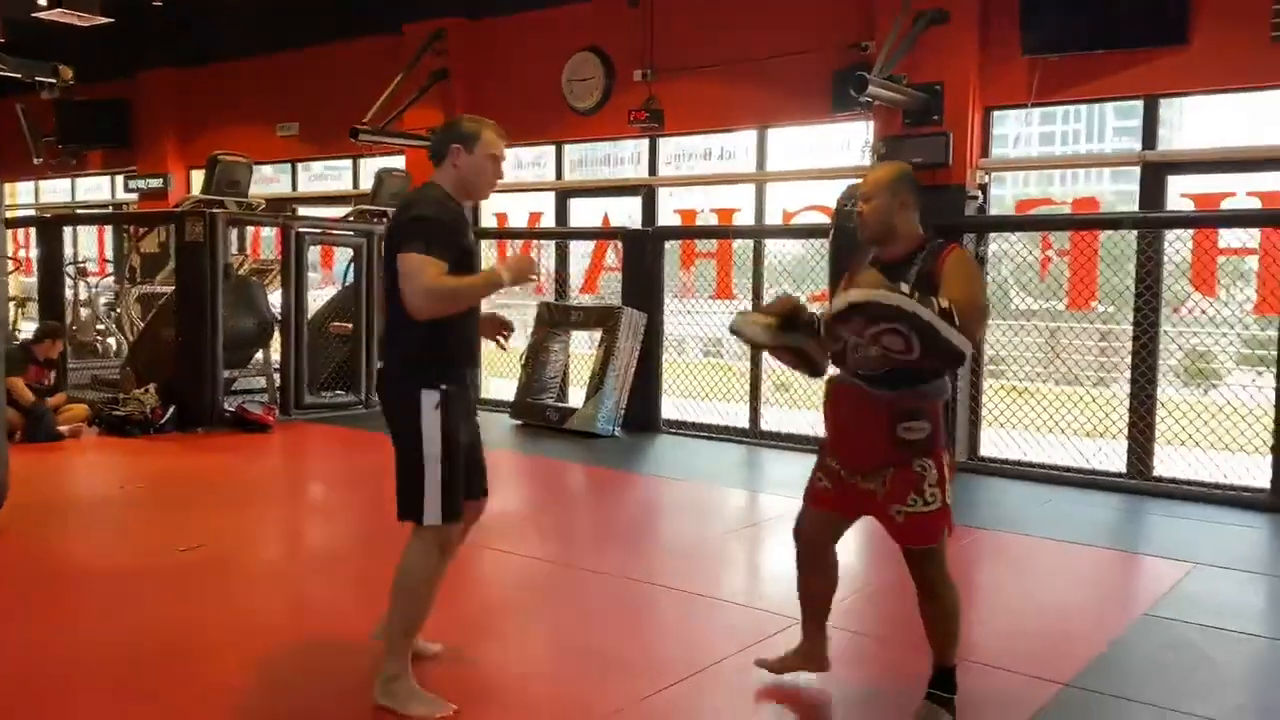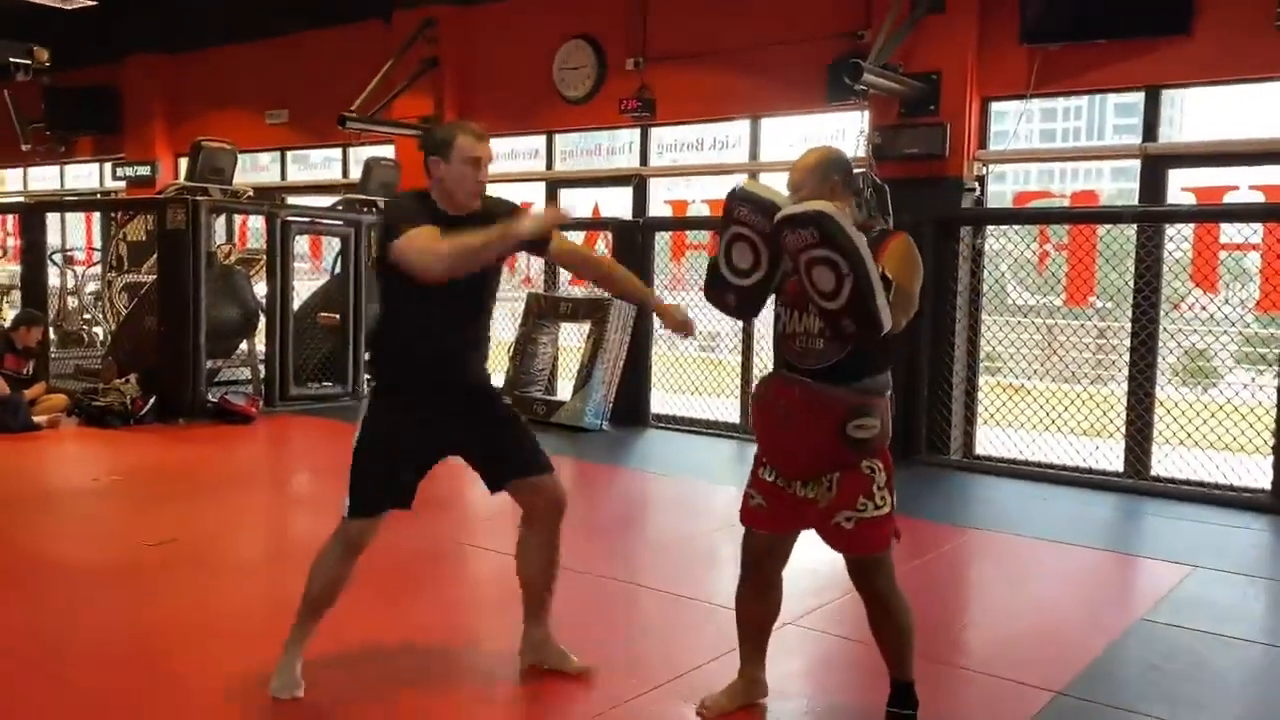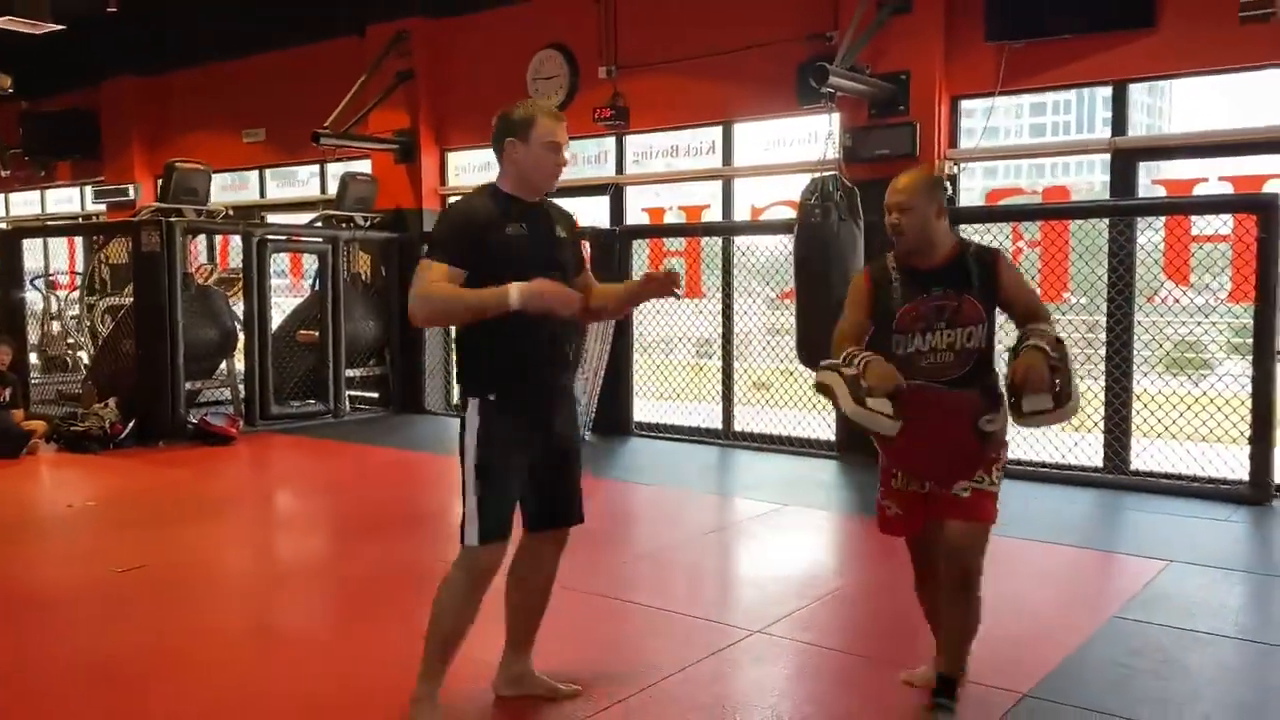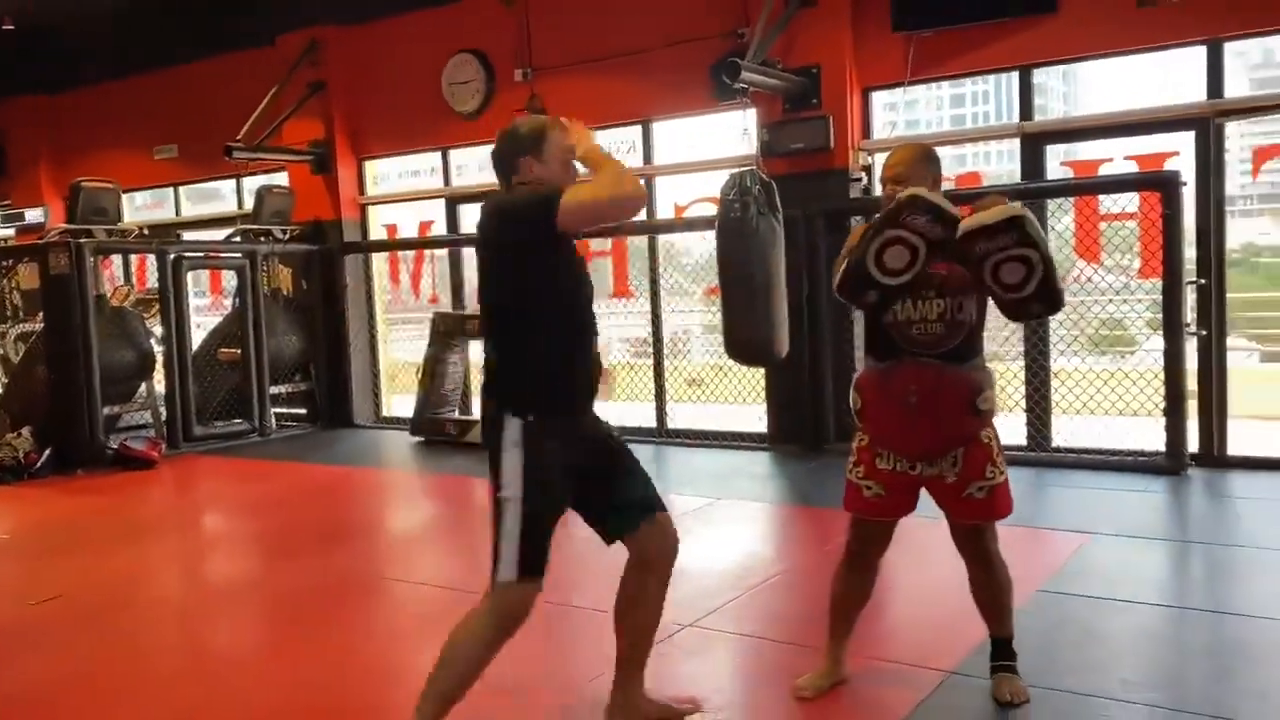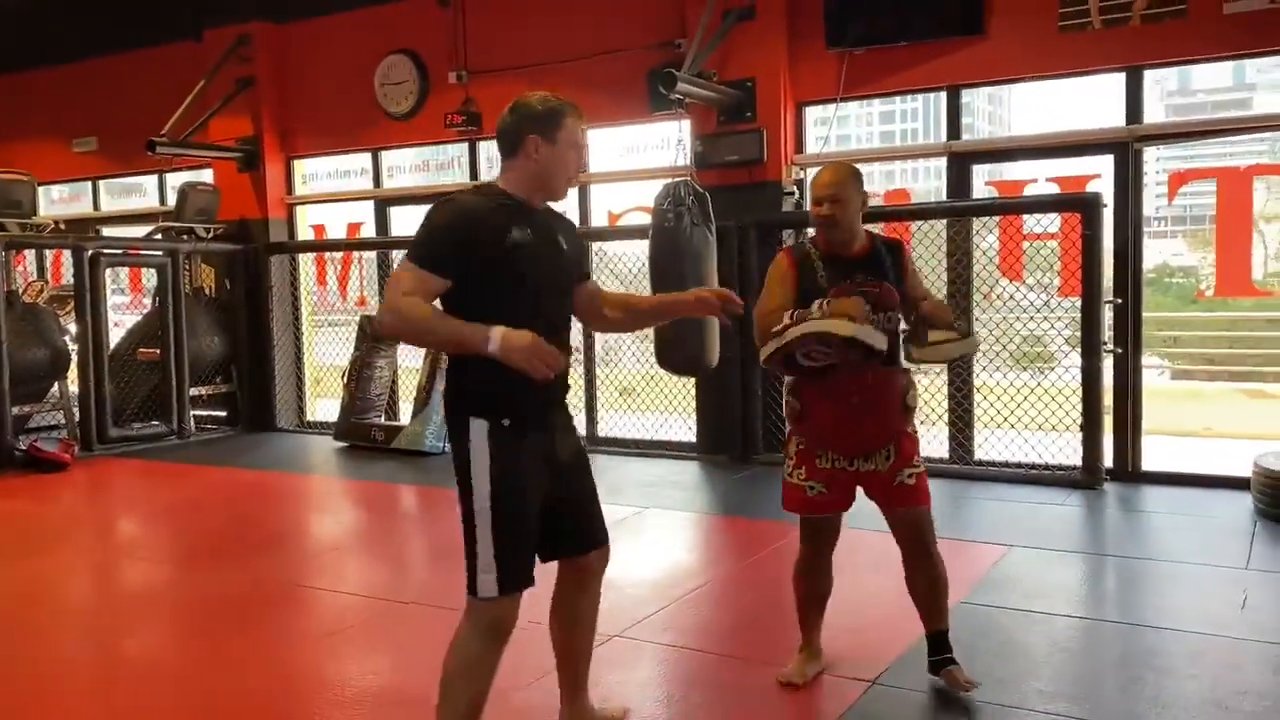
dt=1s
person 1, frame 1
left shoulder: (439, 212)
right shoulder: (431, 212)
right elbow: (422, 298)
left wrist: (476, 320)
right wrist: (503, 274)
left hip: (437, 385)
right hip: (425, 389)
left knee: (466, 508)
right knee: (435, 532)
left ankle: (401, 637)
person 1, frame 2
left shoulder: (497, 215)
right shoulder: (405, 215)
left elbow: (579, 258)
right elbow: (436, 262)
left wrist: (655, 304)
right wrist: (523, 230)
left hip: (470, 391)
right hip: (404, 398)
left knee: (547, 498)
right knee: (357, 531)
left ankle: (537, 639)
right ankle: (295, 648)
person 1, frame 3
left shoulder: (559, 222)
right shoulder: (469, 216)
left elbow: (588, 301)
right elbow: (423, 306)
left wrist: (642, 289)
right wrist: (516, 295)
left hip: (555, 402)
right hip: (496, 406)
left knee: (549, 535)
right knee: (480, 554)
left ankle: (514, 669)
person 1, frame 4
left shoulder: (536, 220)
right shoulder: (520, 209)
right elbow: (627, 195)
left wrist: (582, 365)
right wrist: (590, 147)
left hip: (573, 419)
right hip: (532, 426)
left knee: (658, 542)
right knee: (514, 598)
person 1, frame 5
left shoulder: (557, 229)
right shoulder: (463, 216)
left elbow: (601, 310)
right elbow: (395, 312)
left wrist: (684, 303)
right wrist: (496, 340)
left hip: (550, 422)
right hip: (492, 431)
left knee: (586, 558)
right knee: (495, 606)
person 2, frame 1
left shoulder: (948, 261)
right shoulder: (863, 267)
left elbow: (967, 327)
right elbow: (841, 338)
left wrist: (892, 295)
right wrist: (799, 316)
left hip: (911, 441)
right hip: (854, 432)
left knee: (926, 564)
right knee: (811, 534)
right ankle: (813, 645)
person 2, frame 2
left shoulder: (890, 245)
right shoulder: (793, 245)
left elbow: (887, 317)
left wrist: (844, 241)
left hip: (851, 437)
right hip: (786, 428)
left knee: (873, 576)
right knee: (759, 559)
person 2, frame 3
left shoulder: (988, 267)
right shoulder: (873, 279)
left elbow: (1037, 317)
right elbow: (838, 352)
left wrist: (1035, 354)
right wrist: (865, 366)
left knee: (959, 564)
right knee: (928, 562)
left ankle: (944, 697)
right ankle: (946, 657)
person 2, frame 4
right shoulder: (872, 235)
right elbow: (848, 283)
left hip: (959, 415)
right hip: (886, 416)
left knee: (979, 543)
right knee: (862, 543)
left ankle: (1003, 659)
right ankle: (833, 660)
person 2, frame 5
left shoulder: (892, 255)
right shoulder: (793, 261)
left elbow: (921, 304)
right elbow: (765, 329)
left wrist: (935, 314)
right wrist: (826, 311)
left hip: (886, 416)
right hip: (818, 421)
left knee: (918, 536)
right knee: (816, 540)
left ankle: (941, 653)
right ankle: (810, 648)
